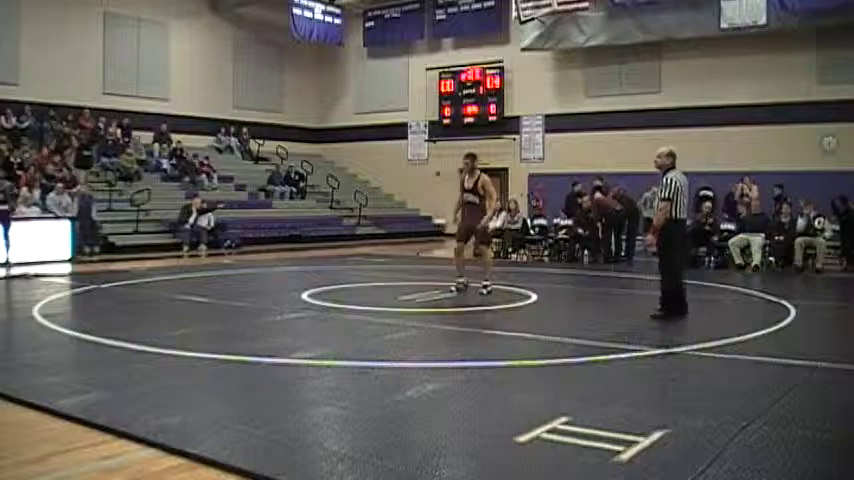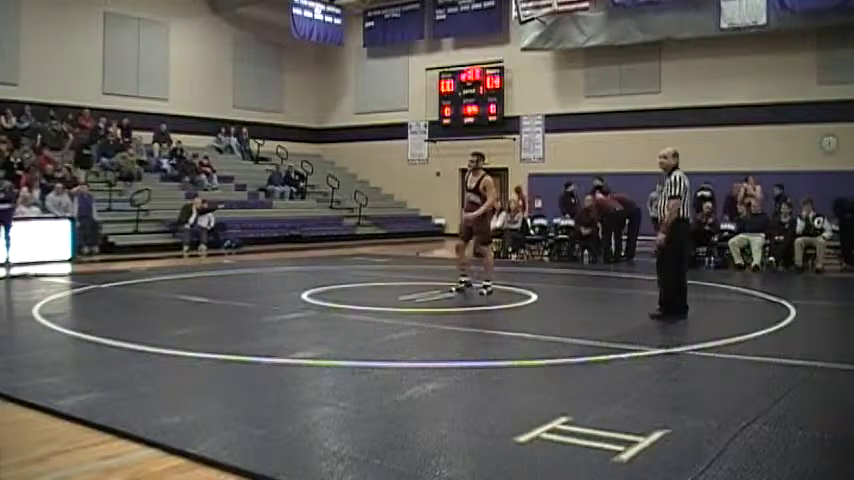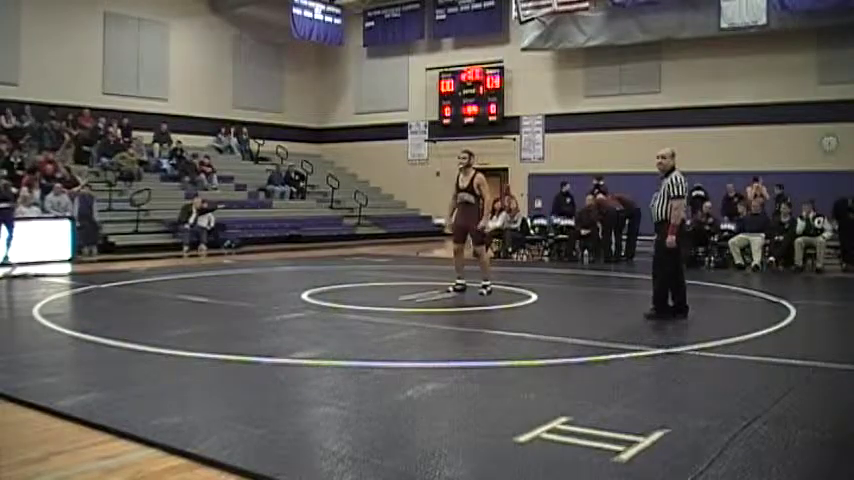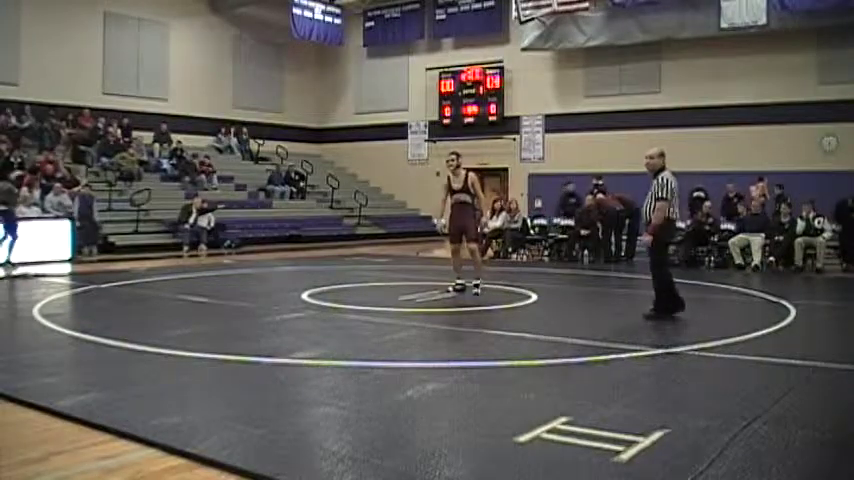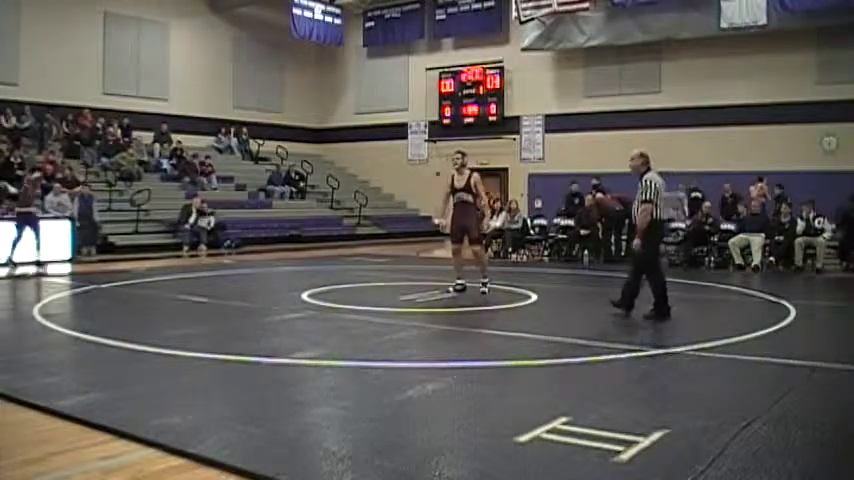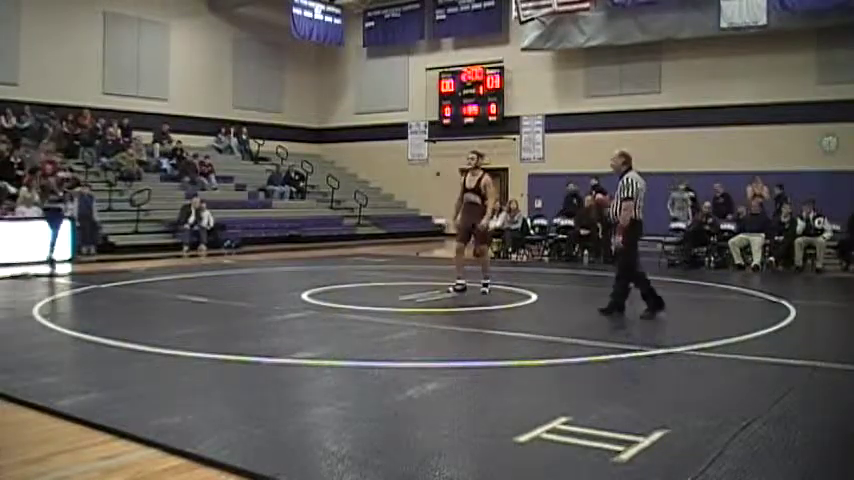
dt=0.4s
person 1, frame 1
left shoulder: (669, 178)
right shoulder: (680, 176)
left elbow: (663, 209)
left wrist: (653, 232)
left hip: (670, 228)
right hip: (680, 226)
left knee: (668, 269)
right knee: (675, 269)
left ankle: (669, 309)
right ankle: (679, 306)
person 1, frame 2
left shoulder: (675, 177)
right shoulder: (676, 177)
left elbow: (673, 207)
left wrist: (662, 231)
left hip: (674, 228)
right hip: (681, 228)
left knee: (665, 268)
right knee: (678, 270)
left ankle: (668, 308)
right ankle: (680, 308)
person 1, frame 3
left shoulder: (675, 178)
right shoulder: (666, 179)
left elbow: (677, 208)
left wrist: (671, 233)
left hip: (669, 229)
right hip: (667, 229)
left knee: (661, 269)
right knee: (674, 270)
left ankle: (661, 308)
right ankle: (679, 307)
person 1, frame 4
left shoulder: (663, 179)
right shoulder: (660, 178)
left elbow: (661, 209)
left wrist: (649, 232)
left hip: (659, 229)
right hip: (659, 228)
left knee: (659, 269)
right knee: (661, 268)
left ankle: (662, 308)
right ankle: (674, 302)
person 1, frame 5
left shoulder: (648, 180)
right shoulder: (652, 178)
left elbow: (646, 211)
left wrist: (639, 236)
left hip: (649, 229)
right hip: (650, 228)
left knee: (652, 270)
right knee: (637, 267)
left ankle: (662, 309)
right ankle: (626, 301)
person 1, frame 6
left shoulder: (628, 179)
right shoulder: (630, 178)
left elbow: (627, 209)
left wrist: (620, 234)
left hip: (628, 228)
right hip: (629, 228)
left knee: (629, 269)
right knee: (623, 268)
left ankle: (654, 303)
right ankle: (616, 304)
person 2, frame 1
left shoulder: (483, 179)
right shoulder: (463, 177)
left elbow: (493, 197)
left wrist: (488, 216)
right wrist: (455, 213)
left hip: (479, 217)
right hip: (465, 216)
left knee: (483, 249)
right knee: (458, 248)
left ankle: (487, 283)
right ankle: (461, 280)
person 2, frame 2
left shoulder: (486, 180)
right shoulder: (468, 175)
left elbow: (491, 201)
left wrist: (476, 214)
right wrist: (464, 212)
left hip: (481, 218)
right hip: (468, 217)
left knee: (484, 250)
right knee: (459, 246)
left ankle: (488, 283)
right ankle: (464, 279)
person 2, frame 3
left shoulder: (478, 177)
right shoulder: (458, 177)
left elbow: (487, 198)
left wrist: (485, 219)
right wrist: (449, 217)
left hip: (474, 217)
right hip: (459, 217)
left knee: (480, 250)
right knee: (457, 249)
left ankle: (487, 283)
right ankle: (460, 282)
person 2, frame 4
left shoulder: (470, 176)
right shoulder: (447, 180)
left elbow: (480, 196)
right elbow: (444, 200)
left wrist: (485, 215)
right wrist: (440, 219)
left hip: (469, 214)
right hip: (454, 216)
left knee: (473, 248)
right knee: (454, 249)
left ankle: (477, 281)
right ankle: (459, 282)
person 2, frame 5
left shoulder: (474, 177)
right shoulder: (452, 179)
left elbow: (483, 198)
right elbow: (445, 199)
left wrist: (486, 216)
right wrist: (440, 217)
left hip: (472, 215)
right hip: (457, 216)
left knee: (476, 249)
right knee: (456, 249)
left ankle: (485, 279)
right ankle: (460, 282)
person 2, frame 6
left shoulder: (485, 179)
right shoulder: (465, 177)
left elbow: (491, 200)
left wrist: (486, 218)
right wrist: (455, 217)
left hip: (479, 217)
right hip: (465, 216)
left knee: (483, 250)
right knee: (459, 248)
left ankle: (486, 282)
right ankle: (460, 282)
